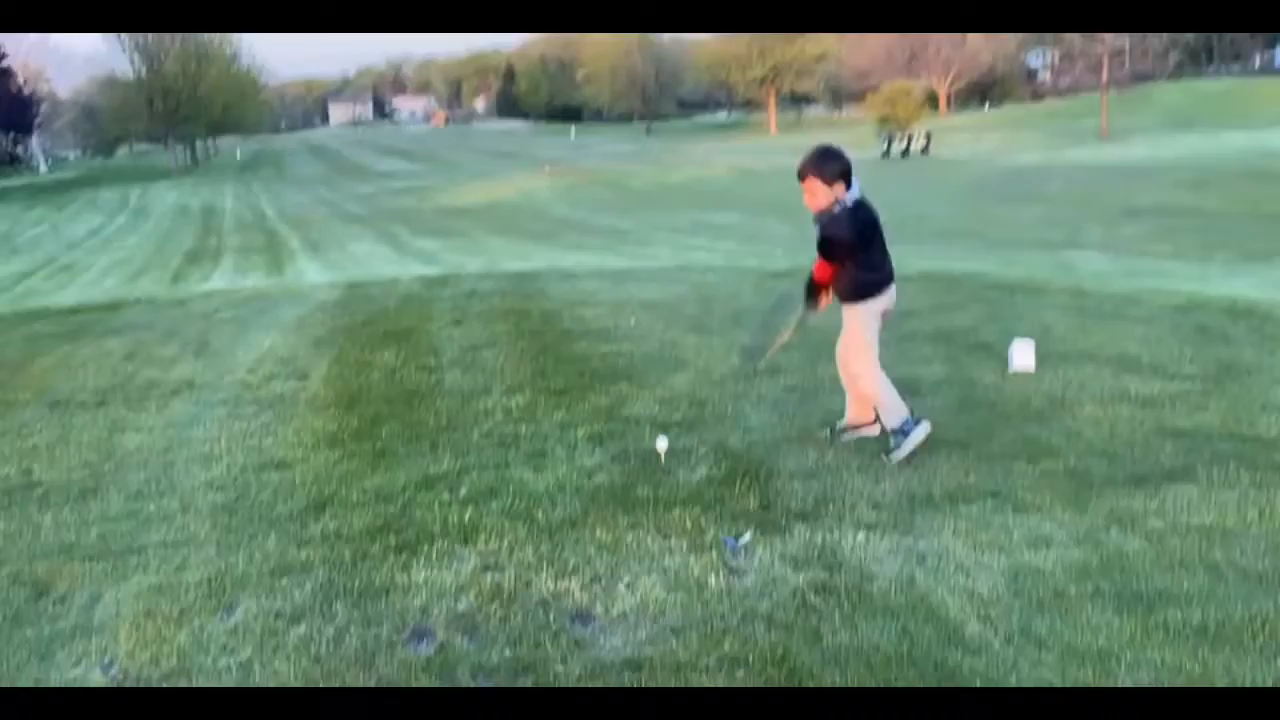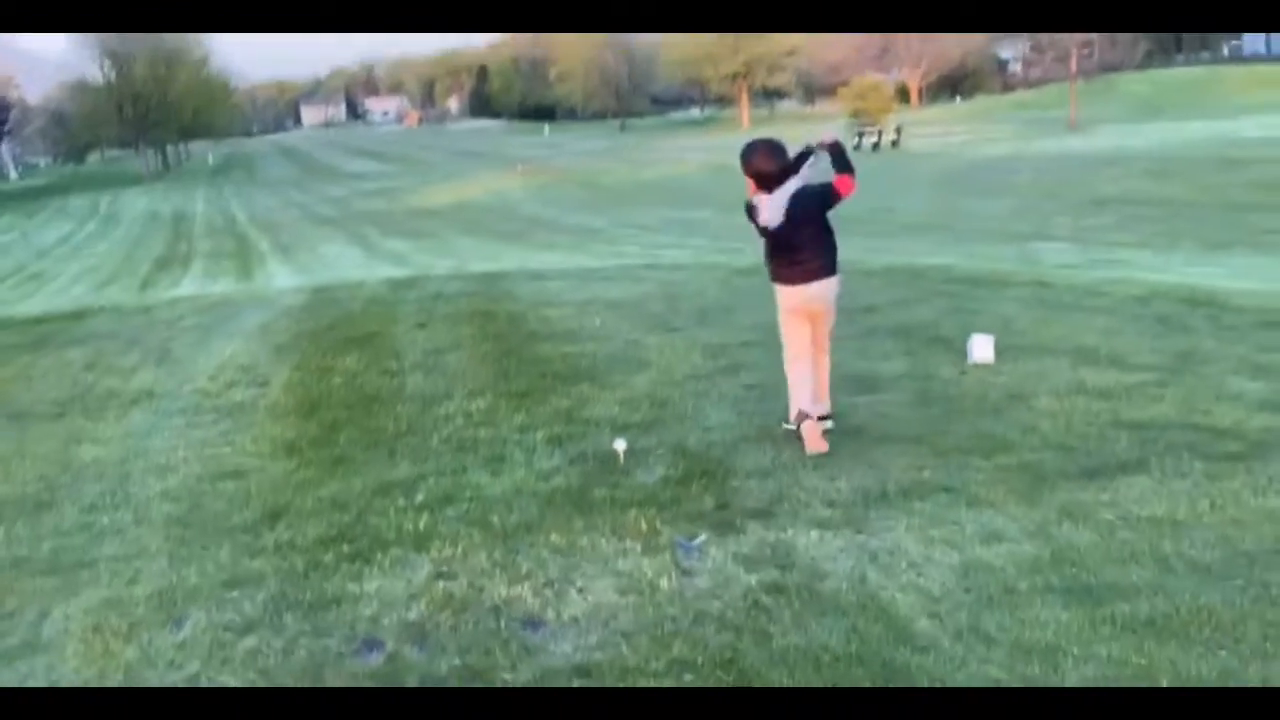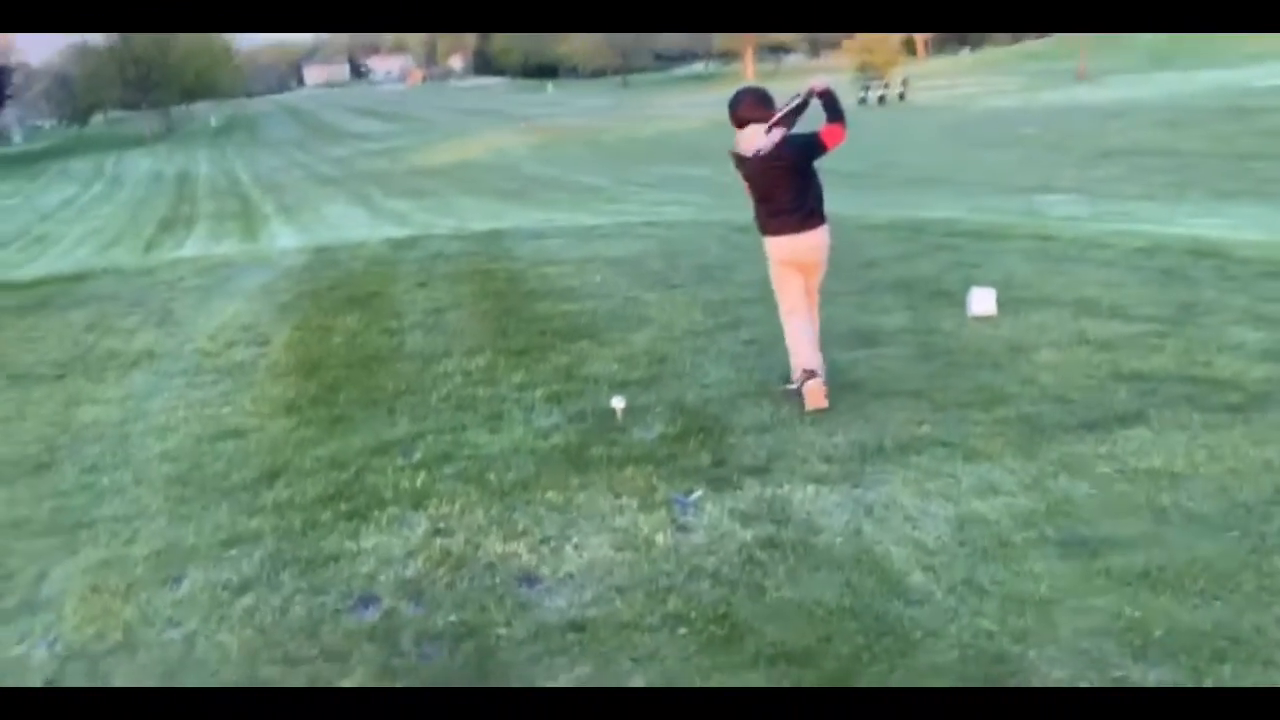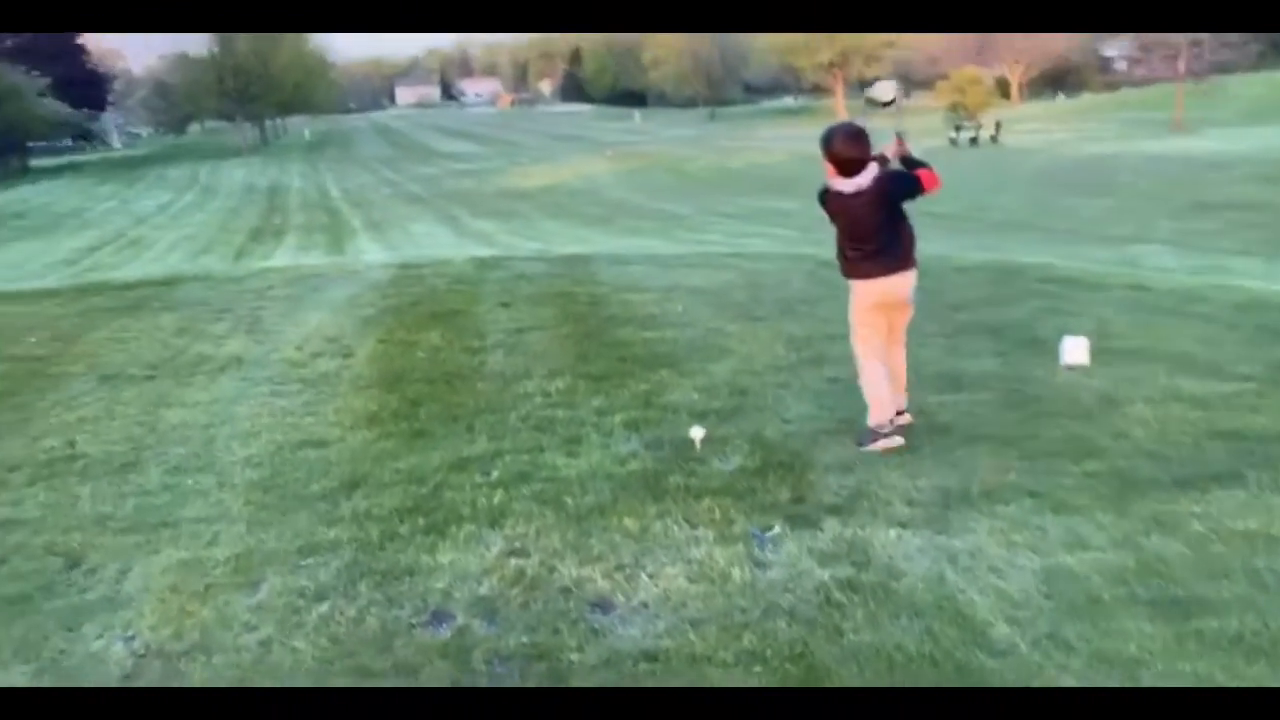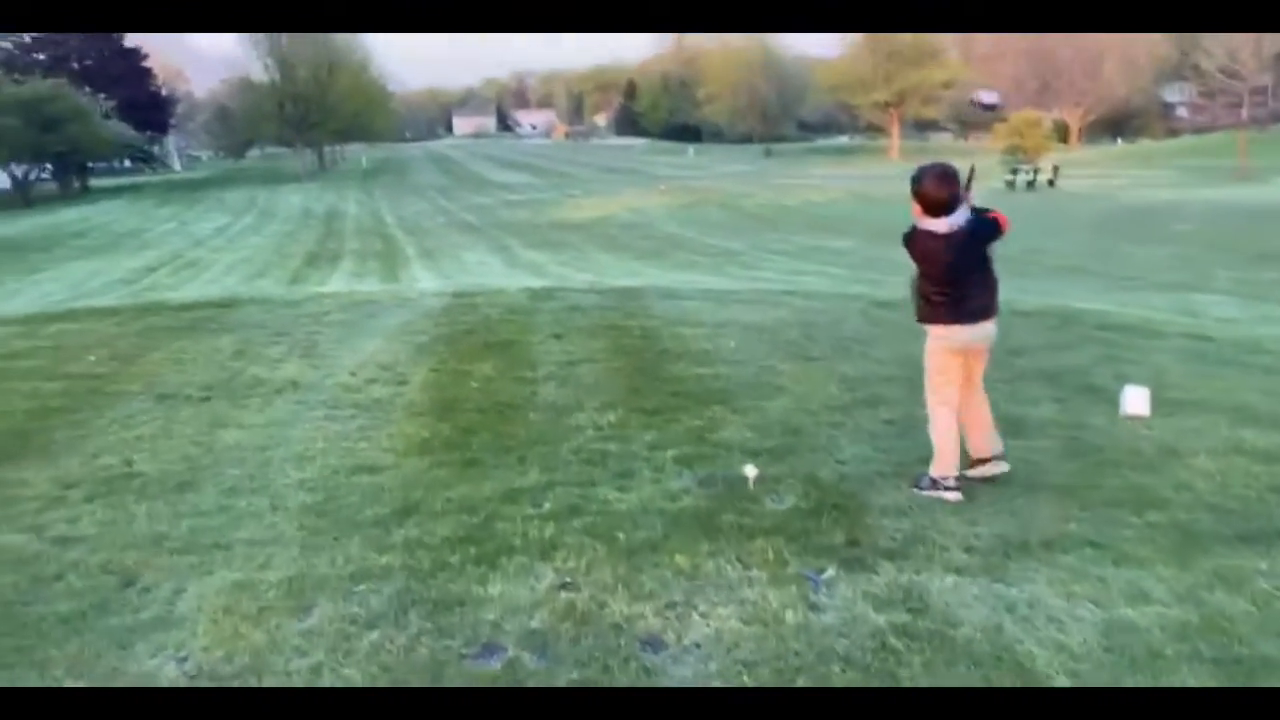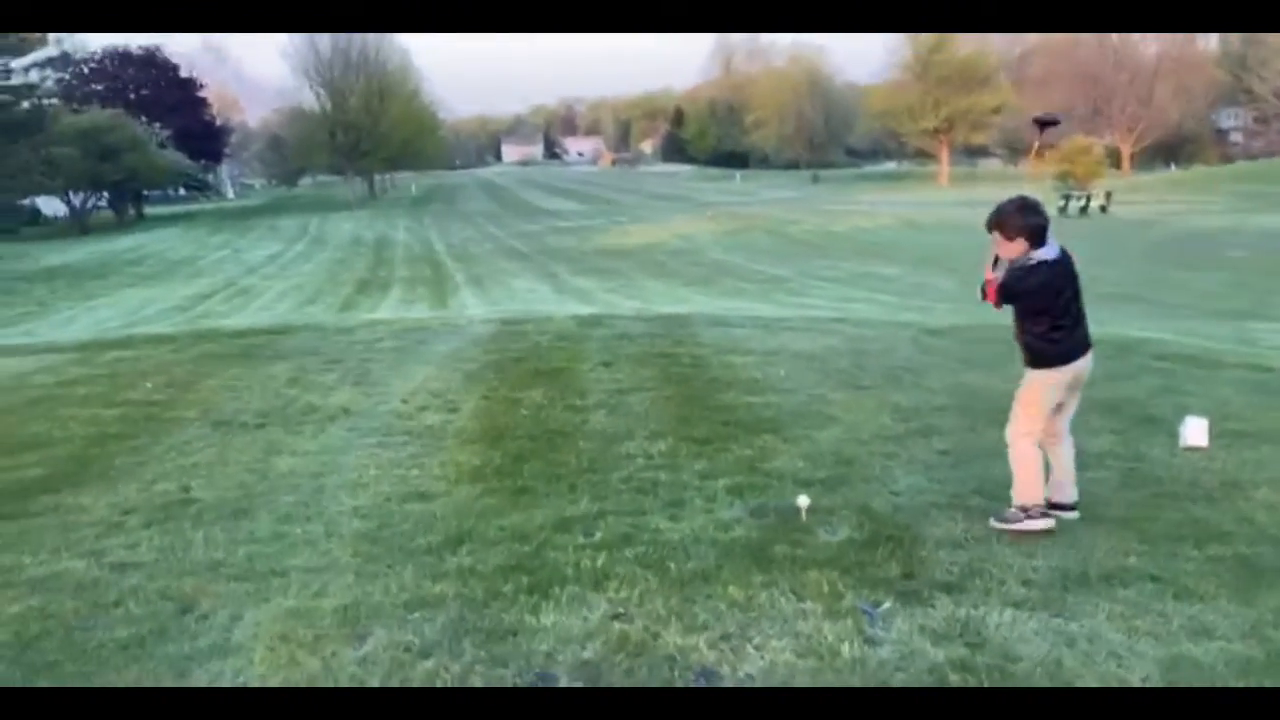
dt=0.4s
person 1, frame 1
left shoulder: (835, 227)
right shoulder: (855, 206)
left elbow: (824, 266)
left wrist: (815, 293)
right wrist: (826, 289)
left hip: (862, 300)
right hip: (879, 290)
left knee: (863, 366)
right knee: (847, 356)
left ankle: (904, 423)
right ankle: (860, 417)
person 1, frame 2
left shoulder: (754, 210)
right shoulder: (811, 198)
left elbow: (782, 182)
right elbow: (847, 180)
left wrist: (809, 151)
right wrist: (833, 147)
left hip: (790, 291)
right hip: (825, 284)
left knee: (796, 357)
right knee: (819, 350)
left ankle: (804, 415)
right ankle: (820, 411)
person 1, frame 3
left shoulder: (741, 158)
right shoulder: (794, 148)
left elbow: (774, 131)
right elbow: (837, 128)
left wrist: (804, 99)
right wrist: (825, 94)
left hip: (780, 243)
right hip: (814, 235)
left knee: (792, 311)
right knee: (809, 304)
left ankle: (807, 373)
right ankle: (812, 367)
person 1, frame 4
left shoulder: (828, 198)
right shoulder: (888, 184)
right elbow: (930, 179)
left wrist: (882, 162)
right wrist: (903, 157)
left hip: (866, 285)
right hip: (902, 277)
left knee: (869, 355)
right knee: (894, 346)
left ankle: (882, 425)
right ankle: (897, 408)
person 1, frame 5
left shoulder: (916, 240)
right shoulder: (980, 227)
right elbow: (1000, 221)
right wrist: (967, 206)
left hip: (945, 332)
right hip: (983, 325)
left knee: (942, 404)
right knee: (971, 393)
left ankle: (944, 477)
right ankle: (990, 454)
person 1, frame 6
left shoulder: (1020, 281)
right shoulder: (1060, 260)
left elbow: (995, 294)
left wrist: (990, 278)
right wrist: (1003, 276)
left hip: (1049, 367)
right hip: (1077, 358)
left knee: (1021, 433)
right knee: (1055, 432)
left ankle: (1030, 508)
right ankle: (1063, 499)
